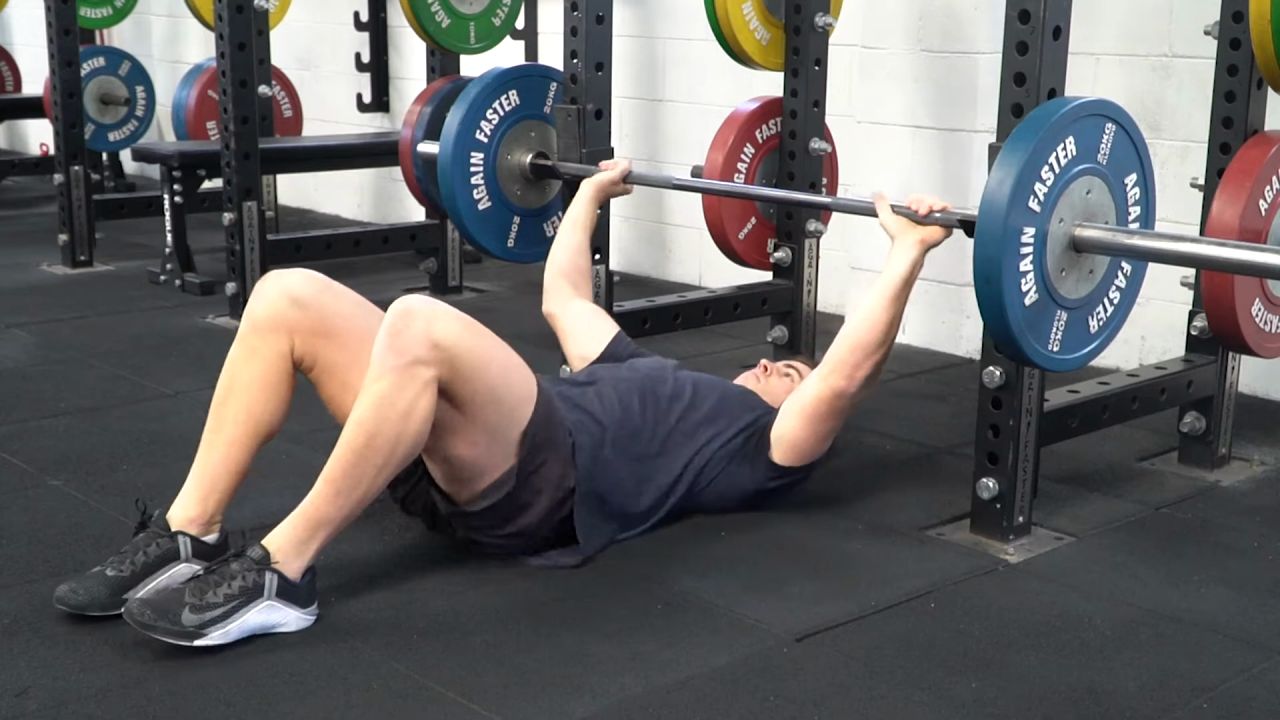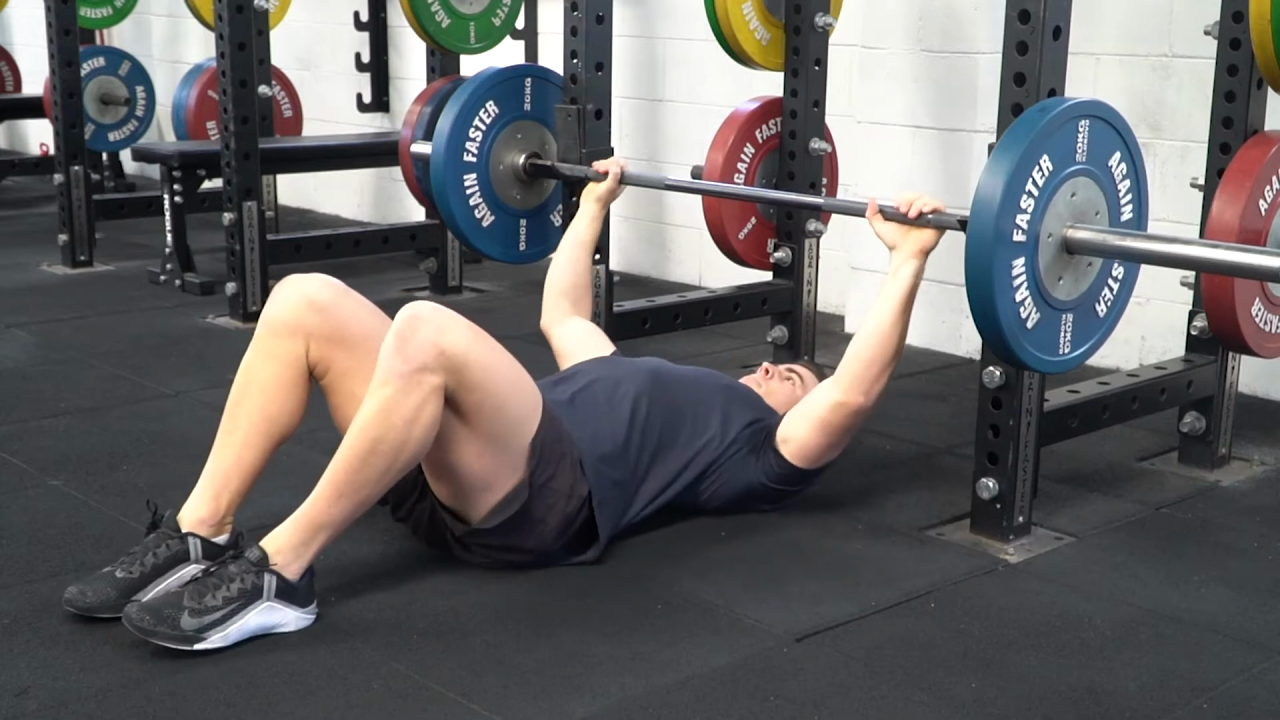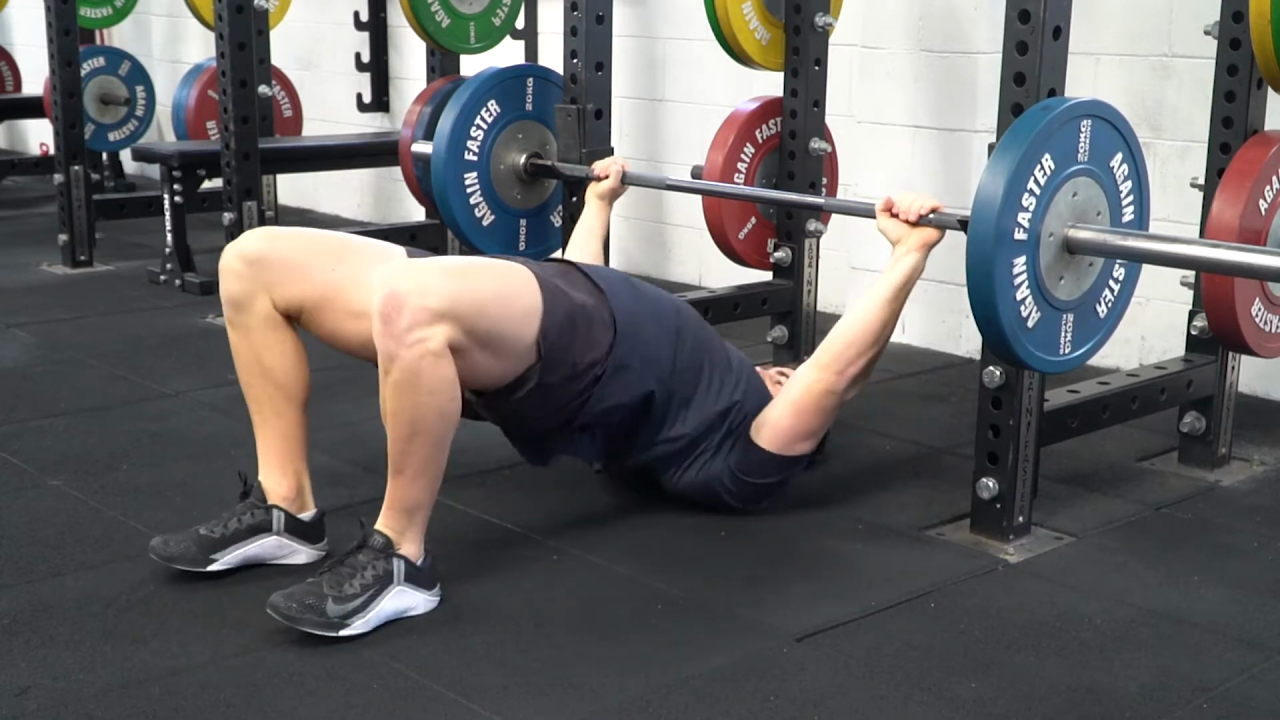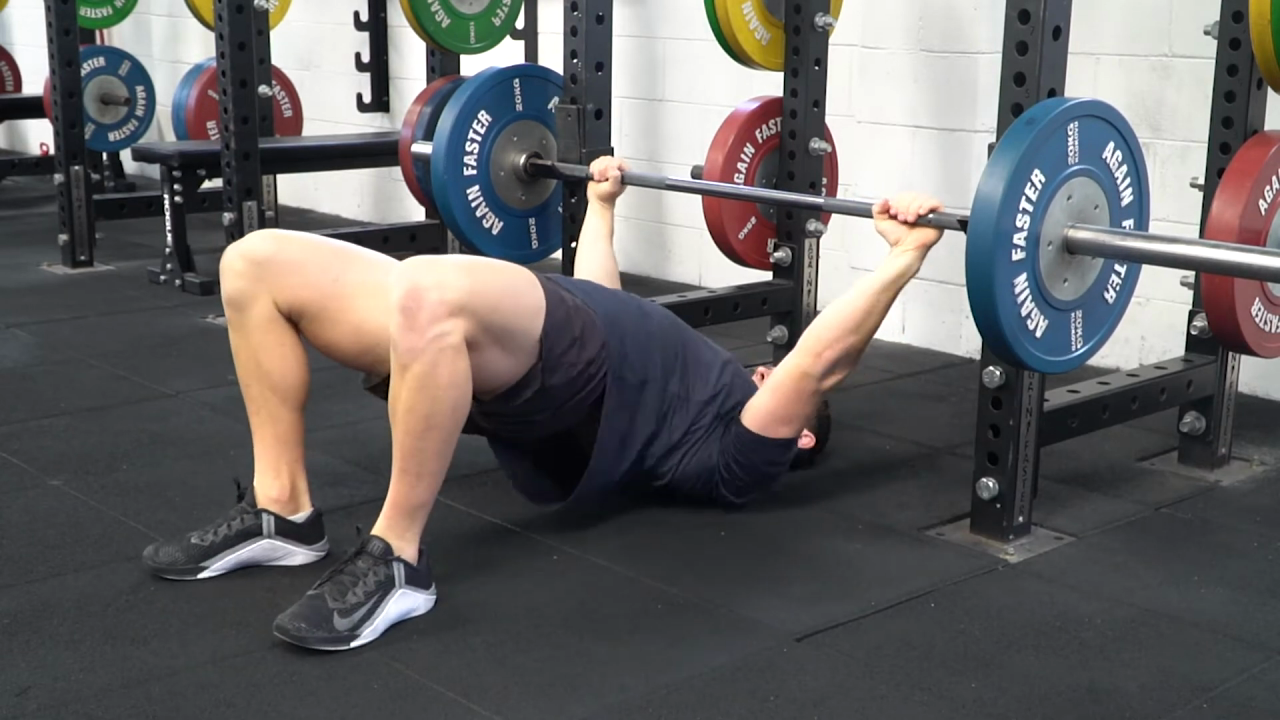
dt=1s
person 1, frame 1
left shoulder: (762, 448)
right shoulder: (645, 372)
left elbow: (844, 375)
right elbow: (563, 297)
left wrist: (908, 250)
right wrist: (589, 195)
left hip: (537, 481)
right hip: (450, 462)
left knee: (419, 322)
right knee: (289, 296)
left ankle: (279, 573)
right ankle: (188, 534)
person 1, frame 2
left shoulder: (767, 453)
right shoulder: (656, 386)
left elbow: (854, 394)
right elbow: (564, 317)
left wrist: (907, 259)
right wrist: (592, 206)
left hip: (543, 489)
right hip: (448, 475)
left knee: (426, 329)
right knee: (305, 301)
left ankle: (276, 574)
right ankle: (199, 536)
person 1, frame 3
right shoulder: (696, 399)
left elbow: (836, 370)
right elbow: (576, 279)
left wrist: (910, 254)
right wrist: (597, 202)
left knee: (407, 305)
right knee: (252, 263)
left ankle: (399, 559)
right ankle: (283, 512)
person 1, frame 4
left shoulder: (741, 451)
right shoulder: (698, 390)
left elbow: (821, 357)
right elbow: (597, 302)
left wrist: (905, 252)
right wrist: (600, 204)
right hip: (479, 341)
left knee: (425, 295)
right knee: (255, 264)
left ankle: (395, 560)
right ankle: (281, 512)
